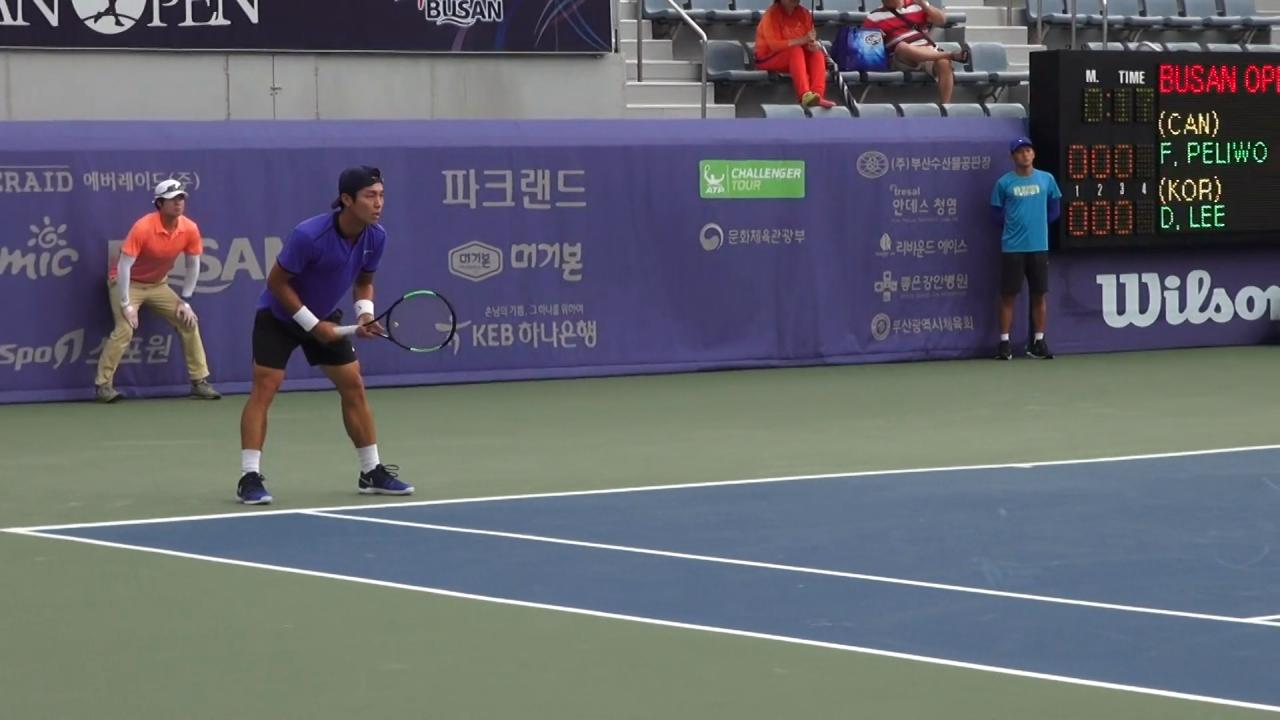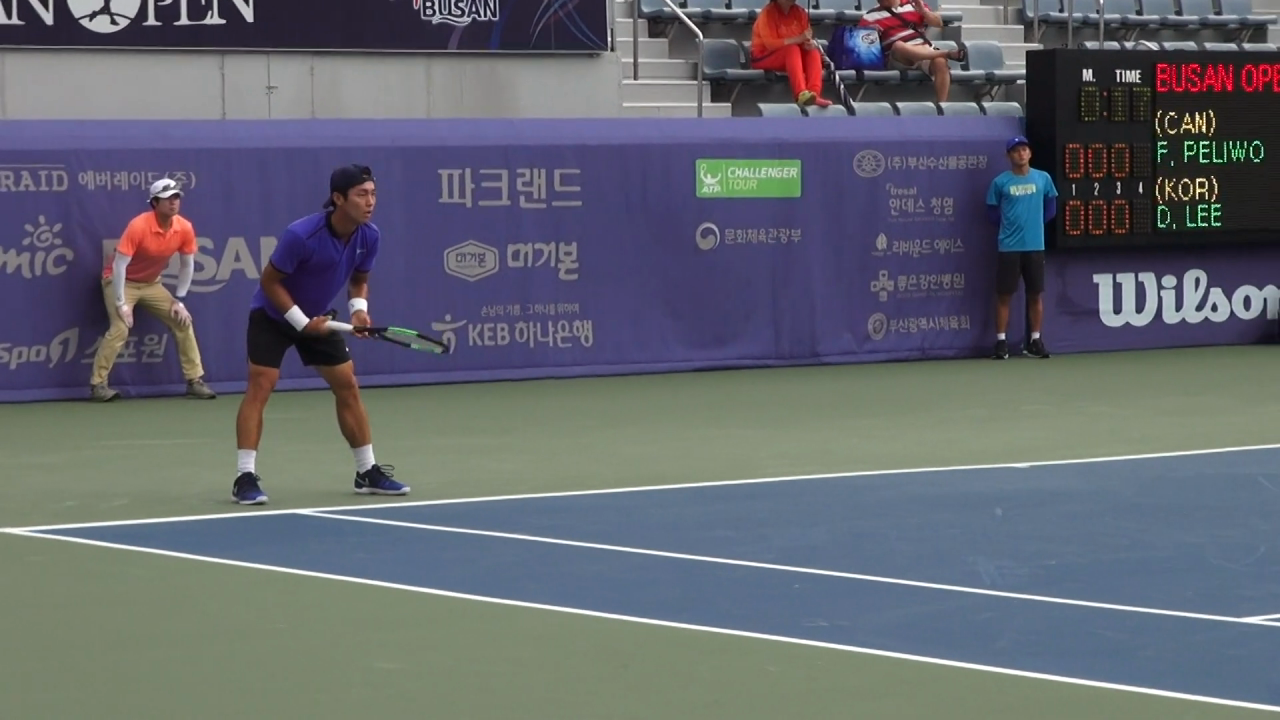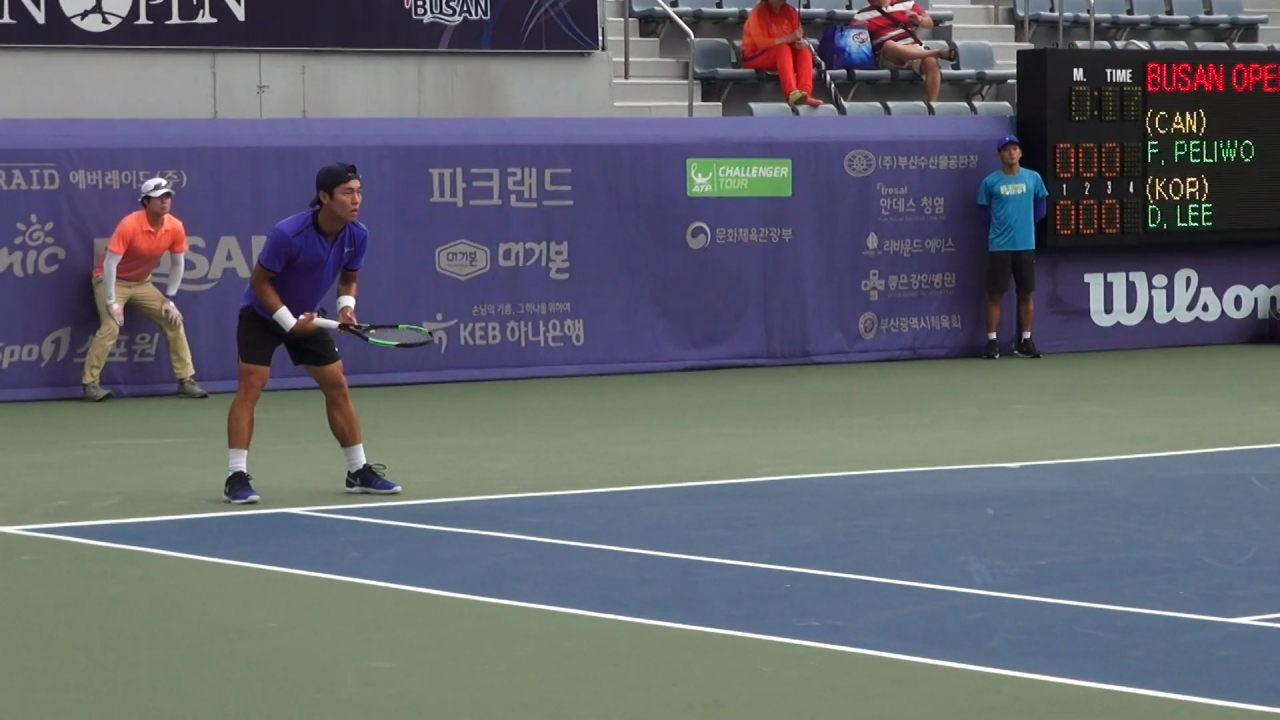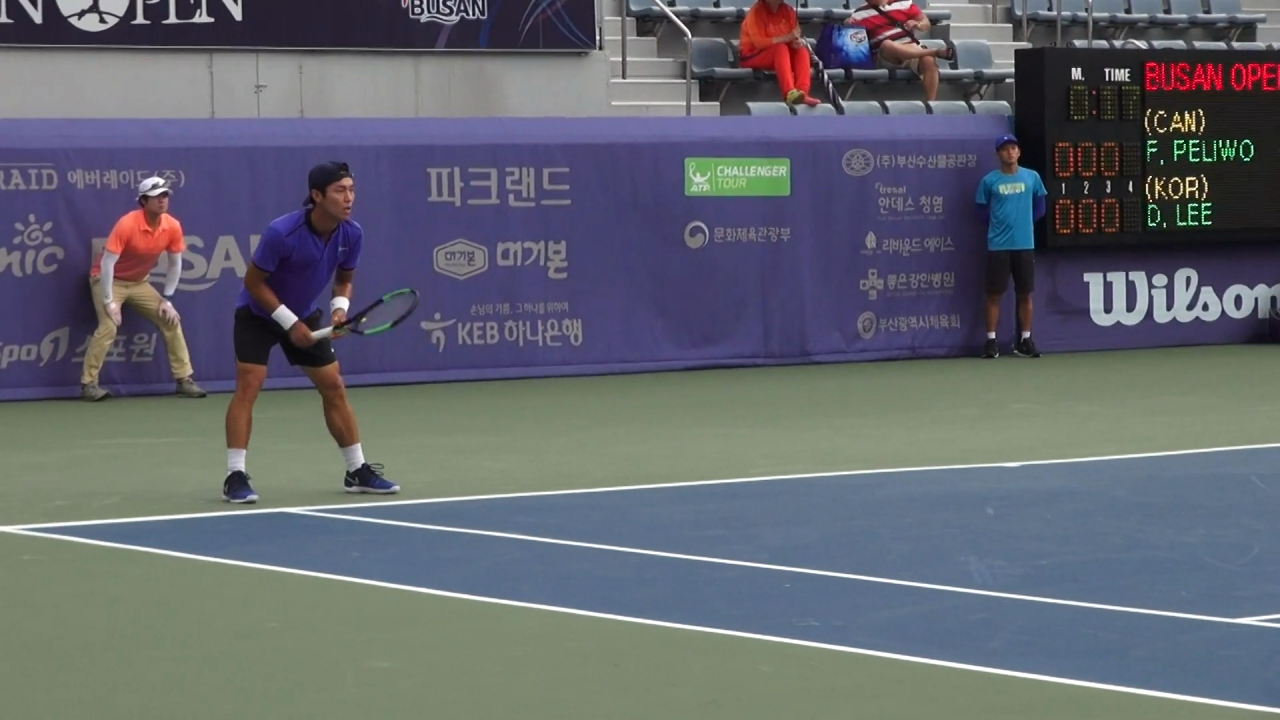
dt=0.1s
person 1, frame 1
left shoulder: (376, 237)
right shoulder: (309, 235)
left elbow: (364, 281)
right elbow: (277, 281)
left wrist: (365, 311)
right wrist: (312, 324)
left hip: (325, 317)
right hip: (278, 315)
left knee: (354, 386)
right knee: (265, 388)
left ankle: (373, 472)
right ankle: (250, 477)
person 1, frame 2
left shoulder: (370, 236)
right shoulder: (301, 234)
left elbow: (359, 280)
right elbow: (269, 281)
left wrist: (359, 309)
right wrist: (302, 322)
left hip: (318, 317)
right hip: (272, 314)
left knee: (348, 387)
right knee: (260, 388)
left ankle: (368, 472)
right ankle: (245, 478)
person 1, frame 3
left shoulder: (357, 235)
right shoulder: (288, 234)
left elbow: (348, 279)
right elbow: (258, 281)
left wrist: (347, 307)
right wrist: (291, 323)
left hip: (308, 317)
right hip: (262, 313)
left knee: (337, 386)
right knee: (251, 386)
left ankle: (359, 471)
right ankle: (237, 476)
person 1, frame 4
left shoulder: (352, 234)
right shoulder: (281, 232)
left elbow: (344, 279)
right elbow: (253, 280)
left wrist: (340, 308)
right wrist: (290, 323)
left hip: (305, 316)
right hip: (258, 313)
left knee: (334, 387)
right knee: (248, 386)
left ankle: (358, 471)
right ankle: (236, 476)
person 2, frame 1
left shoulder: (1047, 179)
right shoulder: (1004, 183)
left elbow: (1054, 210)
right elbow: (997, 214)
left wrist: (1037, 224)
right wrist: (1013, 226)
left hip: (1039, 246)
right hip: (1012, 247)
left knee: (1039, 295)
right knee: (1008, 296)
left ankle: (1039, 341)
right ankle: (1004, 342)
person 2, frame 2
left shoulder: (1043, 178)
right shoulder: (1000, 182)
left elbow: (1050, 209)
right elbow: (993, 213)
left wrist: (1033, 223)
right wrist: (1010, 225)
left hip: (1035, 245)
right hip: (1009, 247)
left knee: (1035, 294)
right knee: (1004, 295)
left ankle: (1035, 341)
right ankle: (1001, 341)
person 2, frame 3
left shoulder: (1034, 178)
right shoulder: (990, 181)
left elbow: (1041, 208)
right elbow: (983, 212)
left wrist: (1024, 223)
right wrist: (1001, 225)
left hip: (1026, 245)
right hip: (999, 246)
left knee: (1026, 294)
right knee: (995, 295)
left ankle: (1026, 340)
right ankle: (992, 341)
person 2, frame 4
left shoulder: (1032, 177)
right shoulder: (989, 180)
left elbow: (1040, 207)
right elbow: (982, 211)
left wrist: (1022, 222)
right wrist: (1000, 224)
left hip: (1025, 244)
right hip: (998, 245)
left knee: (1025, 293)
right knee: (994, 294)
left ankle: (1025, 339)
right ankle: (991, 340)
person 3, frame 1
left shoulder: (190, 229)
right shoulder: (143, 227)
left elbow: (193, 266)
right elbow: (123, 266)
left wrist: (185, 301)
right wrist: (126, 305)
left hip: (158, 284)
right hip: (128, 283)
left knee: (189, 322)
right knee: (125, 328)
left ankle: (199, 381)
right ankle: (103, 385)
person 3, frame 2
left shoulder: (185, 228)
right shoulder: (138, 226)
left elbow: (187, 265)
right elbow: (119, 265)
left wrist: (179, 300)
right wrist: (121, 304)
left hip: (152, 283)
right hip: (122, 282)
left knee: (183, 321)
right knee: (120, 328)
left ankle: (195, 381)
right ankle: (98, 385)
person 3, frame 3
left shoulder: (176, 227)
right shoulder: (129, 225)
left elbow: (178, 264)
right elbow: (110, 264)
left wrist: (169, 299)
right wrist: (112, 302)
left hip: (142, 282)
right hip: (111, 280)
left knee: (174, 321)
right knee: (111, 326)
left ankle: (186, 380)
right ankle: (90, 384)
person 3, frame 4
left shoulder: (173, 227)
right shoulder: (127, 224)
left elbow: (175, 264)
right elbow: (107, 263)
left wrist: (167, 299)
right wrist: (109, 302)
left hip: (140, 282)
right hip: (108, 279)
left knee: (171, 320)
right knee: (108, 326)
left ankle: (184, 380)
right ankle: (89, 383)
